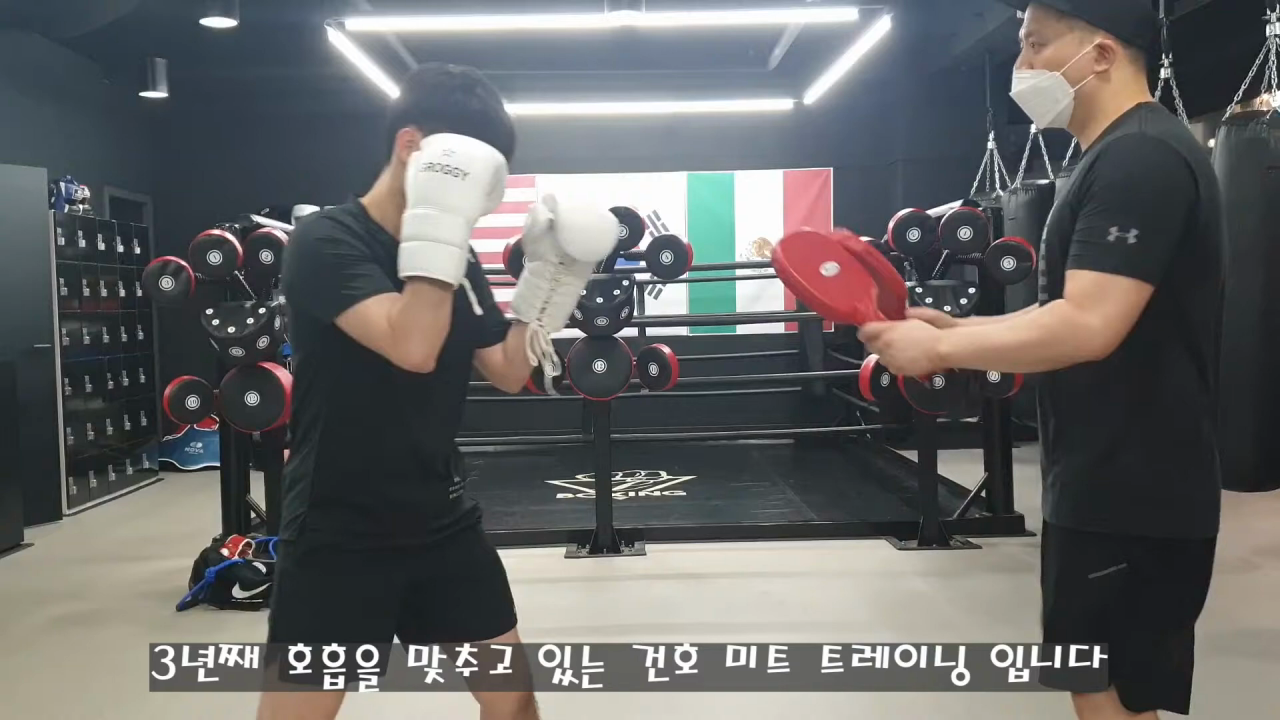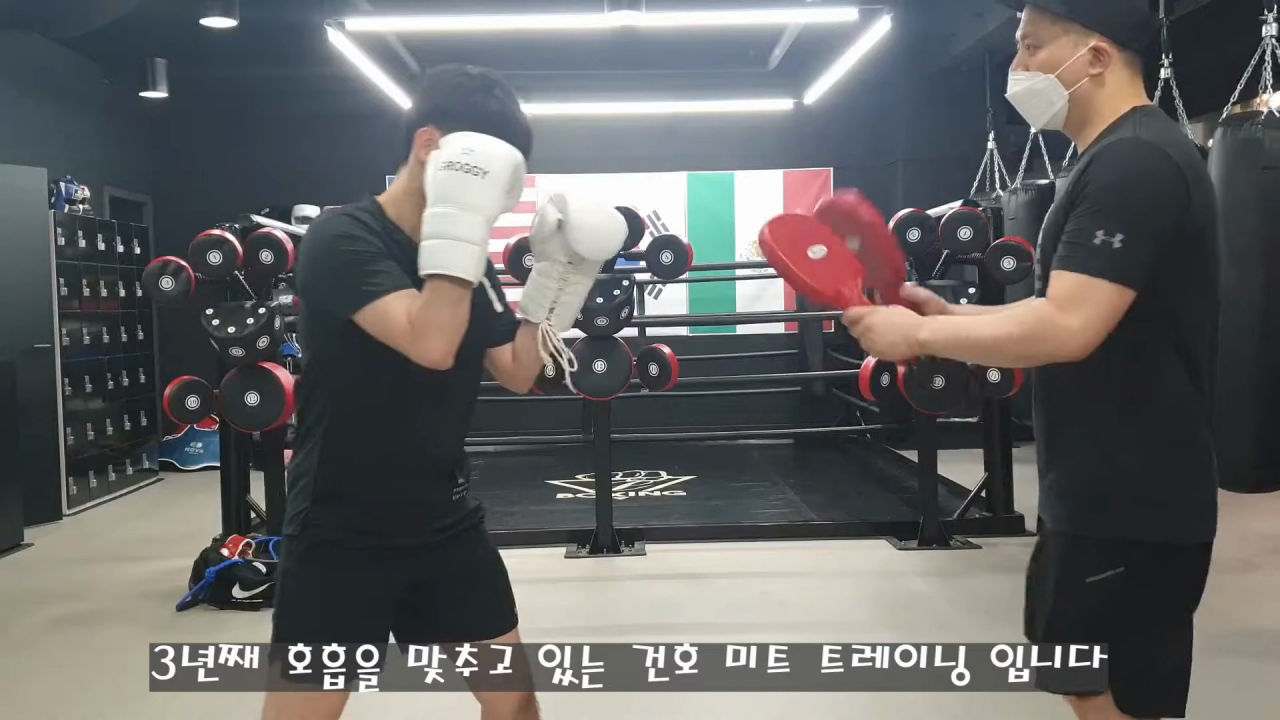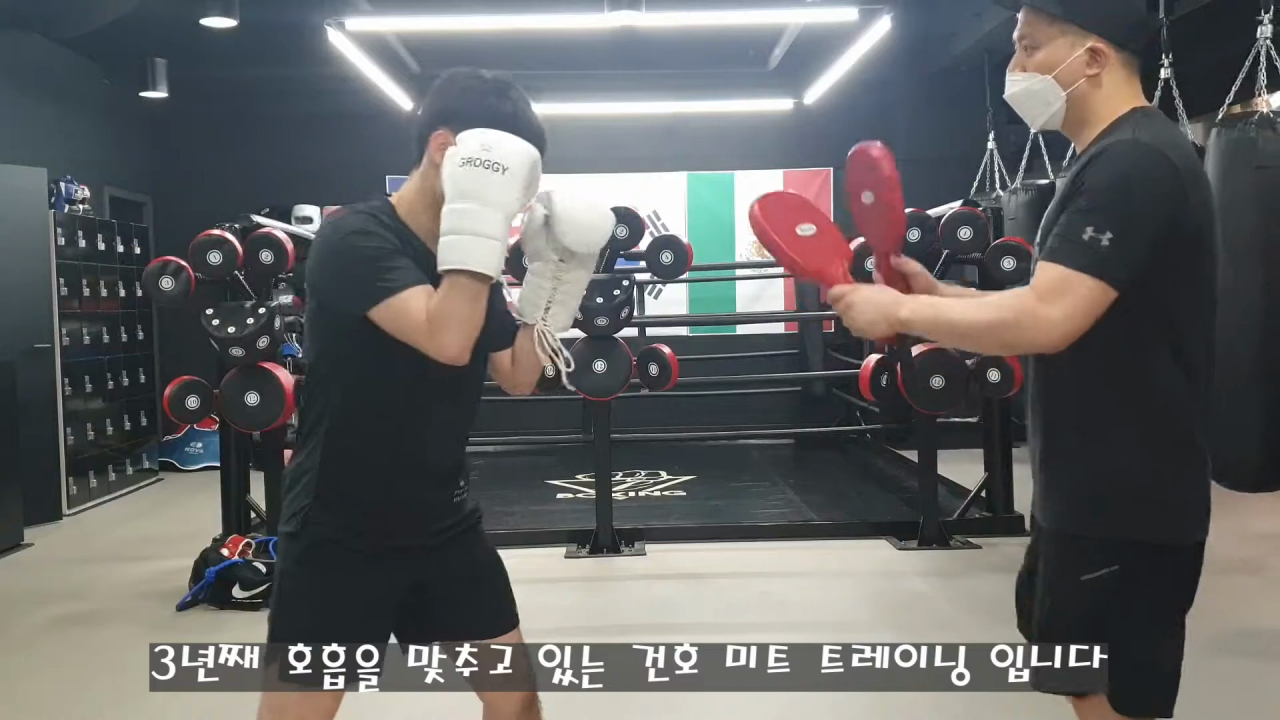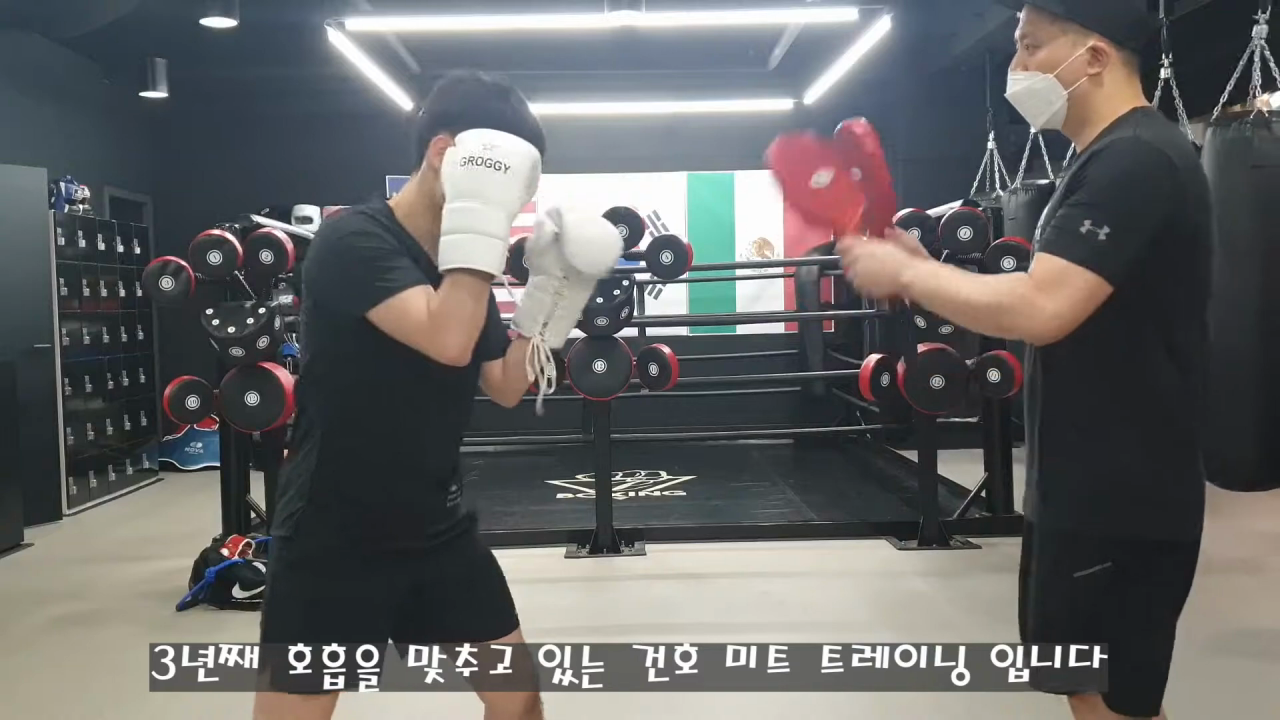
dt=0.1s
person 1, frame 1
left shoulder: (1143, 159)
right shoulder: (1119, 159)
left elbow: (1089, 326)
left wrist: (938, 348)
right wrist: (963, 330)
left hip: (1134, 489)
right hip: (1103, 482)
person 1, frame 2
left shoulder: (1135, 162)
right shoulder: (1114, 161)
left elbow: (1069, 327)
left wrist: (917, 336)
right wrist: (953, 316)
left hip: (1130, 493)
right hip: (1099, 485)
person 1, frame 3
left shoulder: (1133, 164)
right shoulder: (1110, 162)
left elbow: (1046, 320)
right elbow: (1054, 309)
left wrist: (901, 313)
right wrist: (937, 297)
left hip: (1127, 493)
right hip: (1093, 483)
person 1, frame 4
left shoulder: (1134, 161)
right shoulder: (1110, 161)
left elbow: (1041, 310)
right elbow: (1055, 302)
left wrist: (899, 276)
right wrist: (930, 272)
left hip: (1121, 489)
right hip: (1088, 480)
person 2, frame 1
left shoulder: (454, 259)
right shoulder: (326, 240)
left elbow: (509, 372)
right elbow: (413, 347)
left wrist: (552, 274)
right wrist: (442, 221)
left hip: (440, 520)
right hip: (339, 533)
person 2, frame 2
left shoulder: (465, 258)
right shoulder: (342, 238)
left elbow: (517, 372)
right elbow: (431, 345)
left wrist: (559, 274)
right wrist: (460, 219)
left hip: (443, 520)
right hip: (343, 531)
person 2, frame 3
left shoulder: (459, 254)
right shoulder: (352, 238)
left elbow: (518, 374)
right elbow: (447, 340)
left wrist: (556, 269)
right wrist: (480, 218)
left hip: (442, 523)
right hip: (340, 532)
person 2, frame 4
left shoulder: (458, 256)
right shoulder: (351, 239)
left elbow: (506, 386)
right elbow: (448, 340)
left wrist: (557, 286)
right wrist: (482, 217)
left hip: (435, 528)
right hip: (333, 537)
